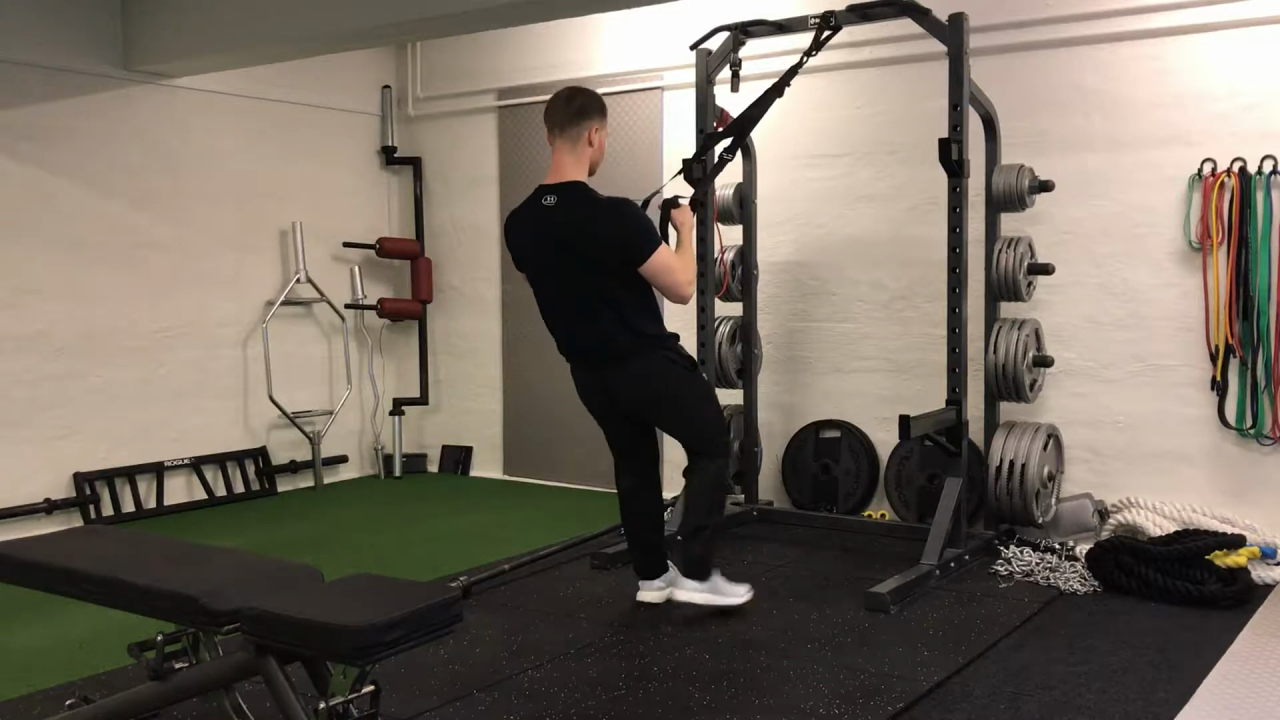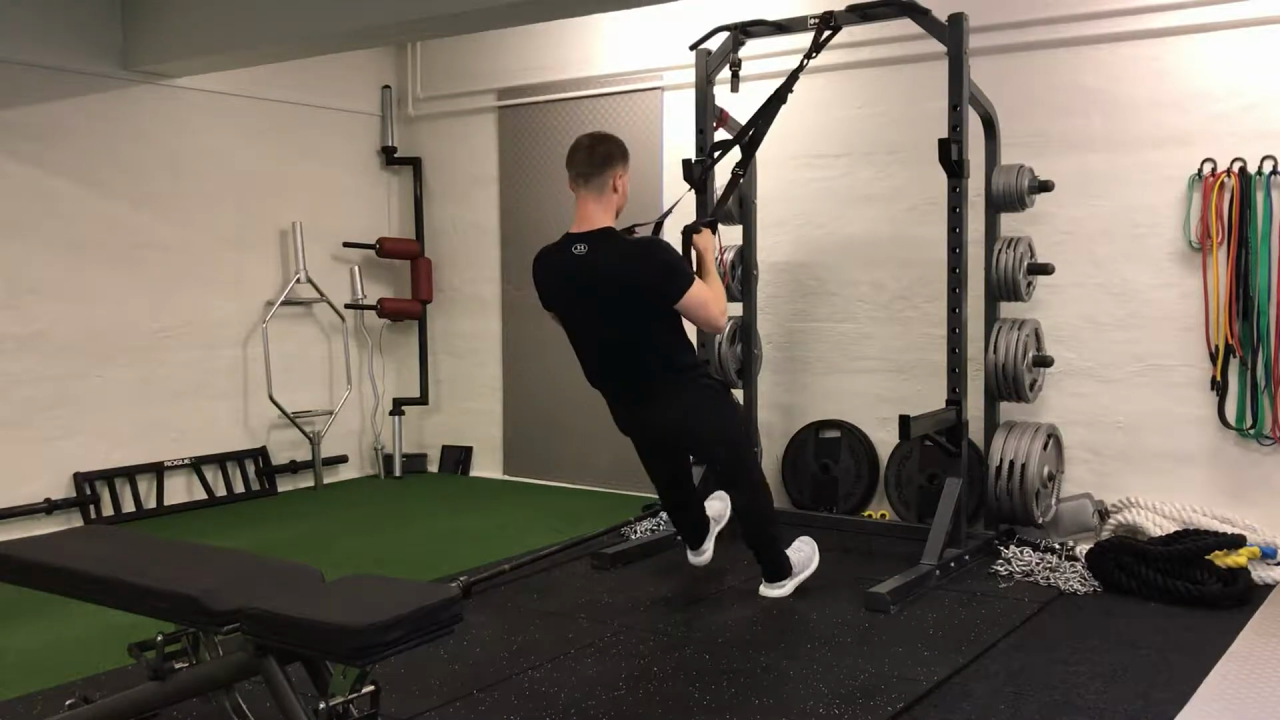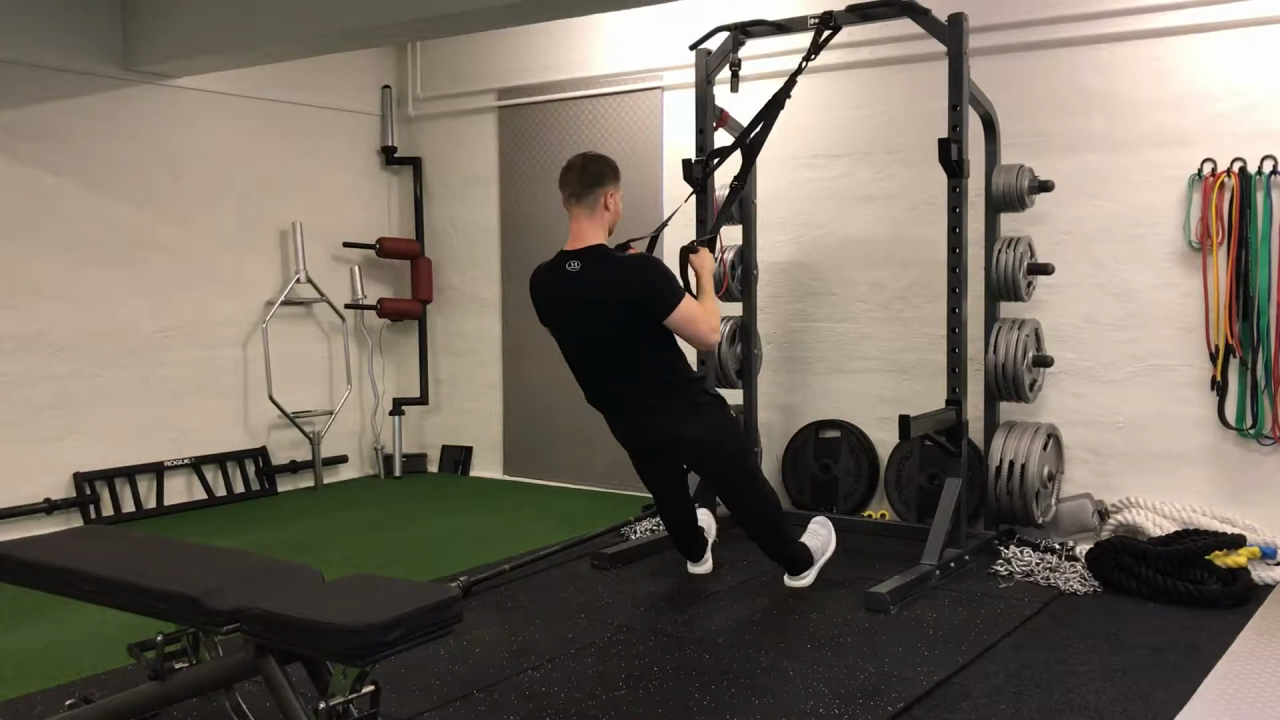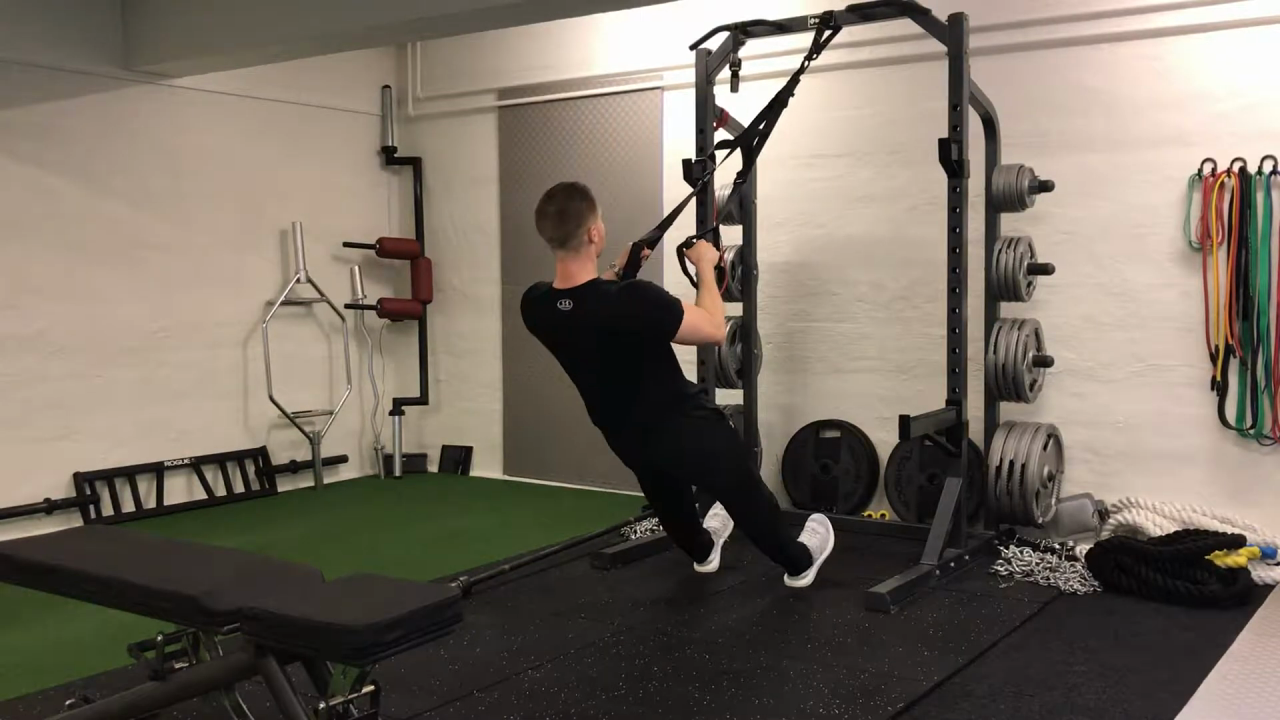
dt=0.7s
person 1, frame 1
left shoulder: (520, 225)
right shoulder: (615, 217)
right elbow: (680, 287)
right wrist: (685, 232)
left hip: (590, 372)
right hip: (650, 363)
left knee: (634, 466)
right knee: (712, 450)
left ankle: (654, 574)
right ankle: (695, 573)
person 1, frame 2
left shoulder: (548, 267)
right shoulder: (647, 256)
right elbow: (715, 318)
right wrist: (707, 257)
left hip: (627, 407)
right hip: (686, 399)
left knee: (667, 457)
right knee: (741, 476)
left ankle: (697, 538)
right ankle: (778, 571)
person 1, frame 3
left shoulder: (544, 284)
right shoulder: (638, 273)
right elbow: (708, 335)
right wrist: (705, 274)
left hip: (627, 421)
right hip: (685, 412)
left knee: (665, 482)
right knee: (743, 488)
left ankle: (695, 551)
right ankle: (799, 561)
person 1, frame 4
left shoulder: (535, 307)
right shoulder: (635, 302)
right elbow: (714, 329)
left wrist: (617, 272)
right wrist: (705, 267)
left hip: (625, 437)
right hip: (686, 431)
left knee: (666, 487)
right knee: (742, 492)
left ankle: (701, 548)
right ankle: (798, 561)
